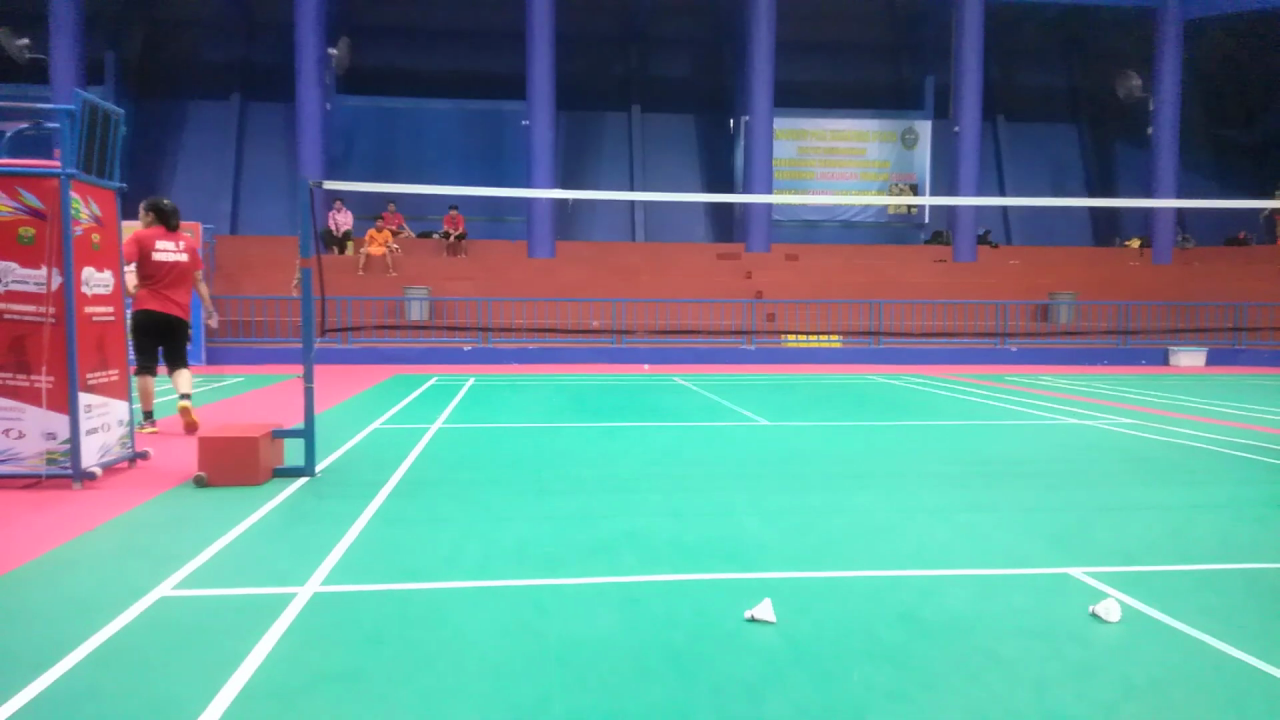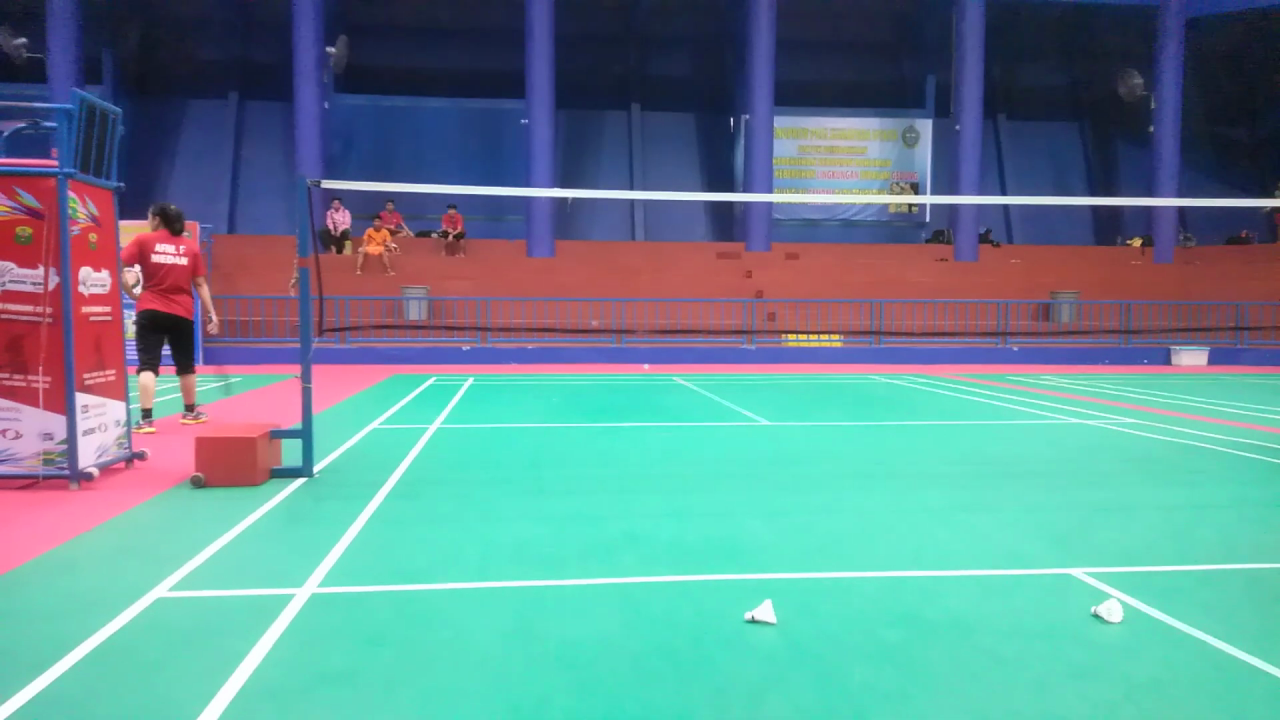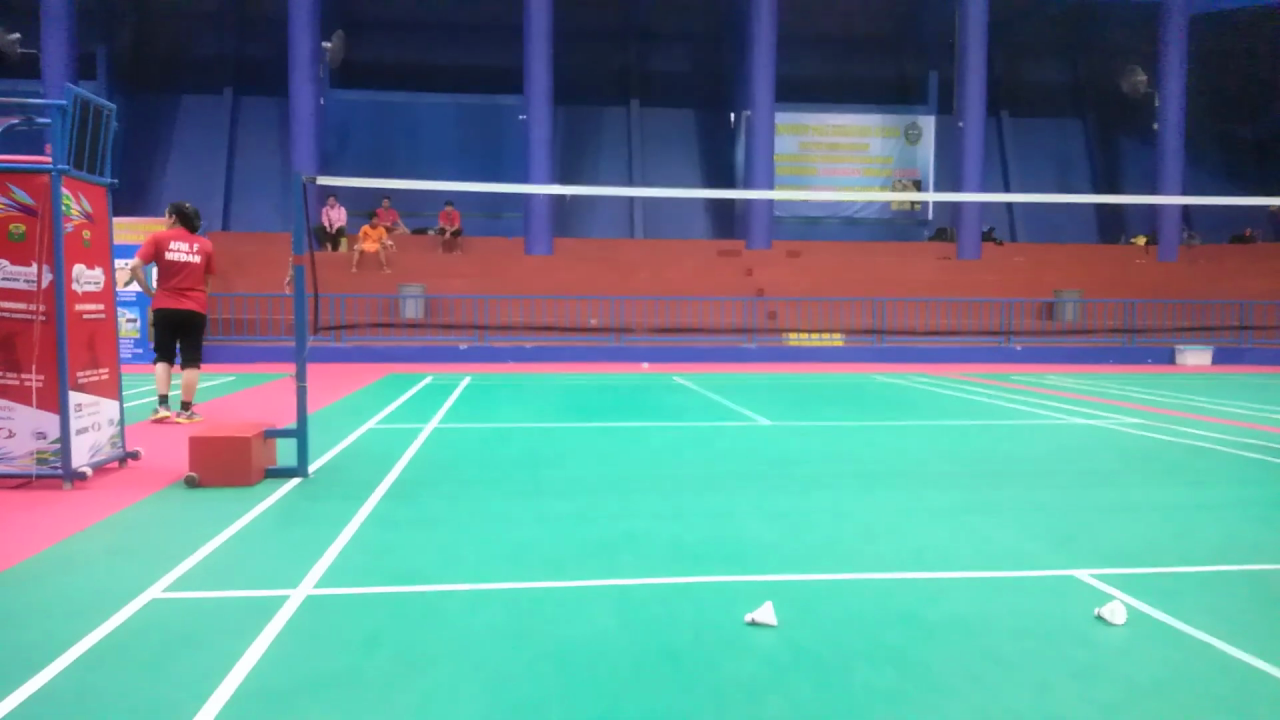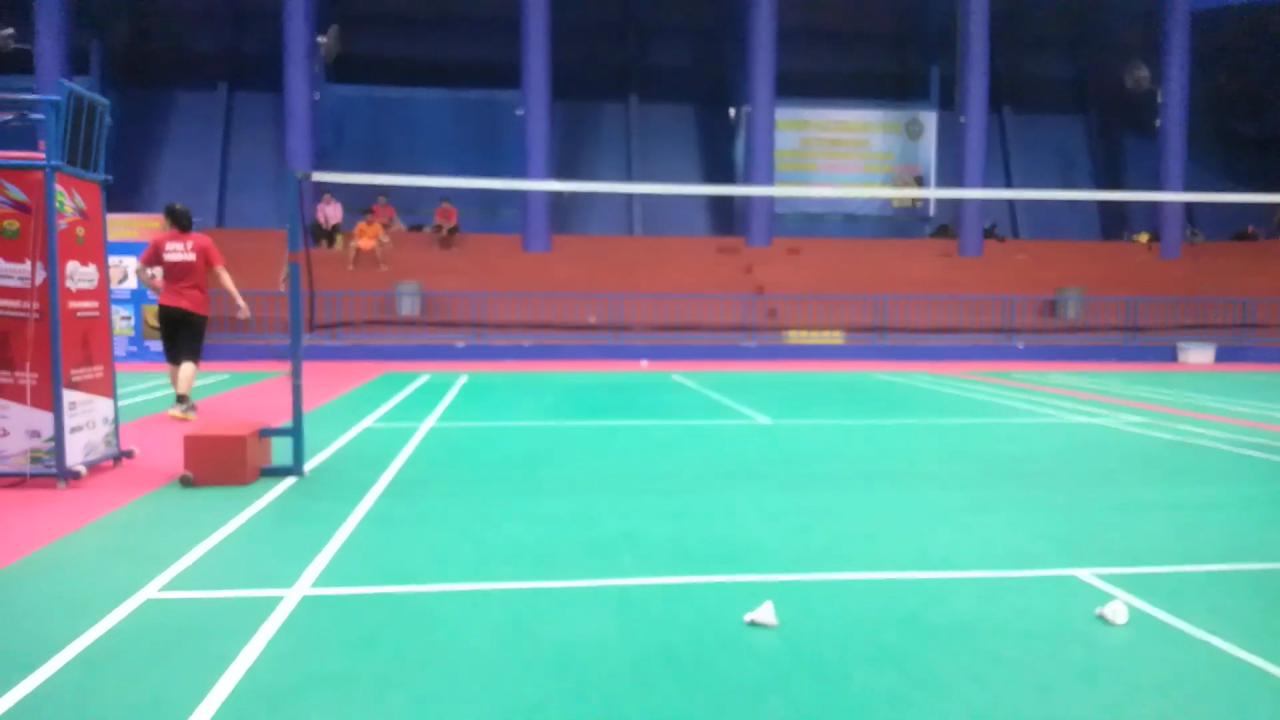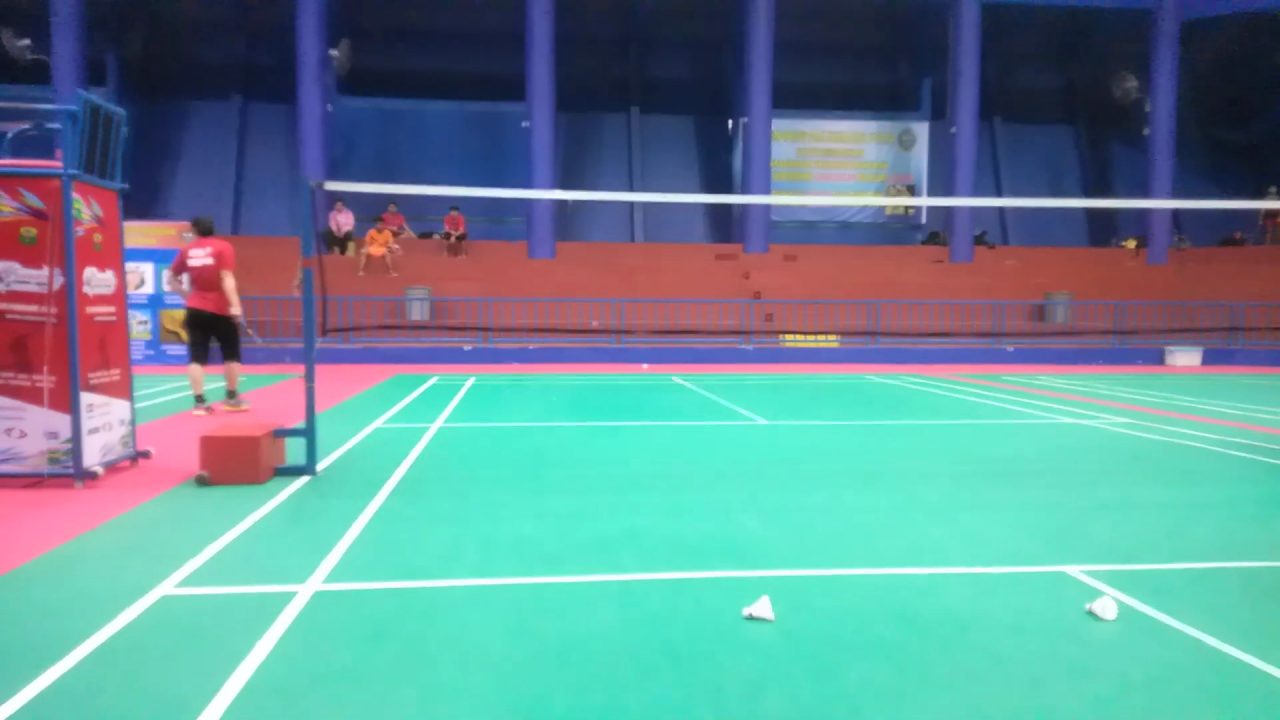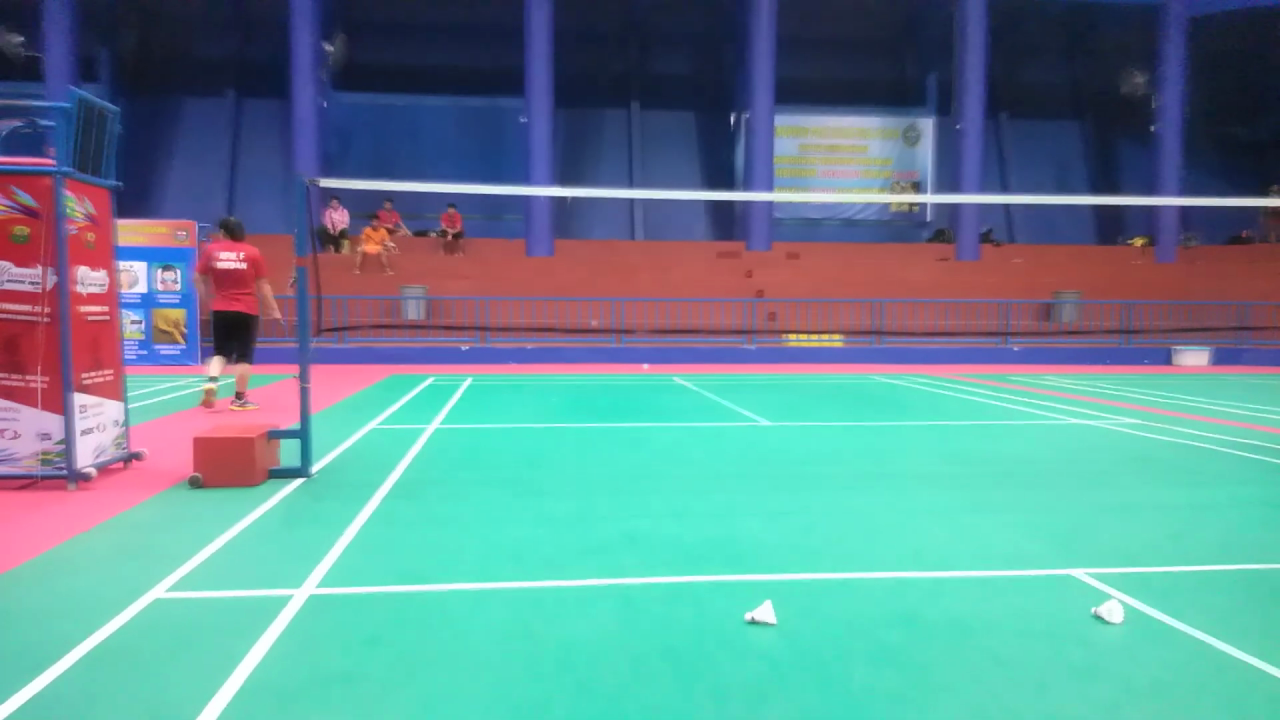
dt=0.5s
person 1, frame 1
left shoulder: (141, 238)
right shoulder: (187, 243)
right elbow: (198, 280)
left wrist: (129, 289)
right wrist: (209, 309)
left hip: (147, 311)
right hip: (178, 313)
left knee: (145, 366)
right knee: (178, 363)
left ankle: (148, 420)
right ankle: (185, 399)
person 1, frame 2
left shoulder: (143, 240)
right shoulder: (191, 247)
right elbow: (200, 284)
left wrist: (132, 293)
right wrist: (211, 314)
left hip: (150, 312)
right hip: (182, 314)
left knee: (148, 365)
right knee: (186, 364)
left ankle: (146, 419)
right ankle: (191, 411)
person 1, frame 3
left shoulder: (159, 238)
right shoulder: (205, 245)
left elbow: (135, 266)
left wrist: (149, 292)
right wrist: (204, 307)
left hip: (165, 308)
right hip: (195, 310)
left knee: (163, 357)
right knee: (191, 361)
left ankle: (163, 405)
right ankle: (185, 410)
person 1, frame 4
left shoulder: (159, 241)
right shoulder: (203, 242)
left elbow: (140, 270)
right elbow: (220, 273)
left wrist: (159, 290)
right wrist: (238, 300)
left hip: (167, 307)
right hip: (195, 308)
left knee: (173, 357)
right knee: (189, 357)
left ankle: (183, 401)
right ankle: (181, 404)
person 1, frame 5
left shoulder: (187, 250)
right shoulder: (223, 247)
left elbow: (172, 278)
right elbow: (226, 277)
right wrist: (234, 304)
left hip: (195, 309)
right hip: (220, 309)
left knee: (197, 356)
right knee: (231, 354)
left ankle: (199, 402)
right ankle: (232, 398)
person 1, frame 6
left shoulder: (211, 250)
right shoulder: (253, 253)
left elbow: (198, 279)
right elbow: (263, 284)
left wrist: (211, 300)
right wrist: (273, 308)
left hip: (220, 310)
right hip: (246, 311)
left knee: (220, 352)
right knee: (244, 356)
left ankle: (211, 383)
right ankle: (239, 399)
